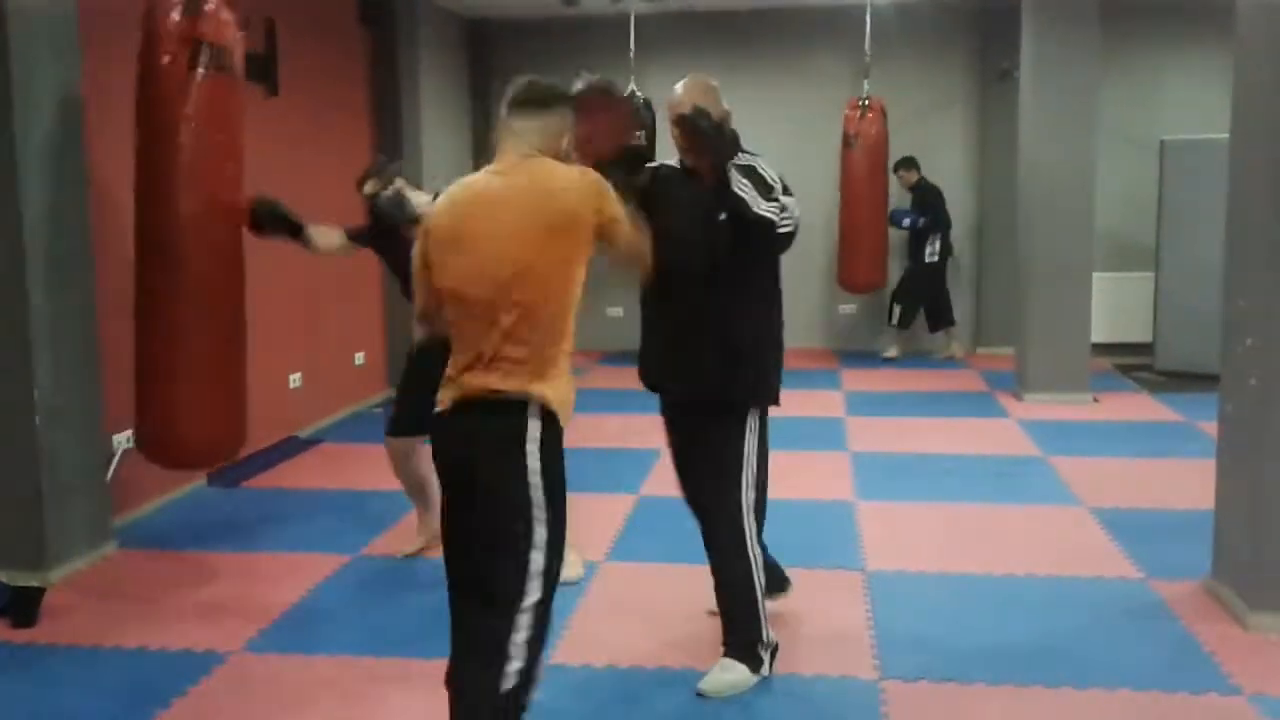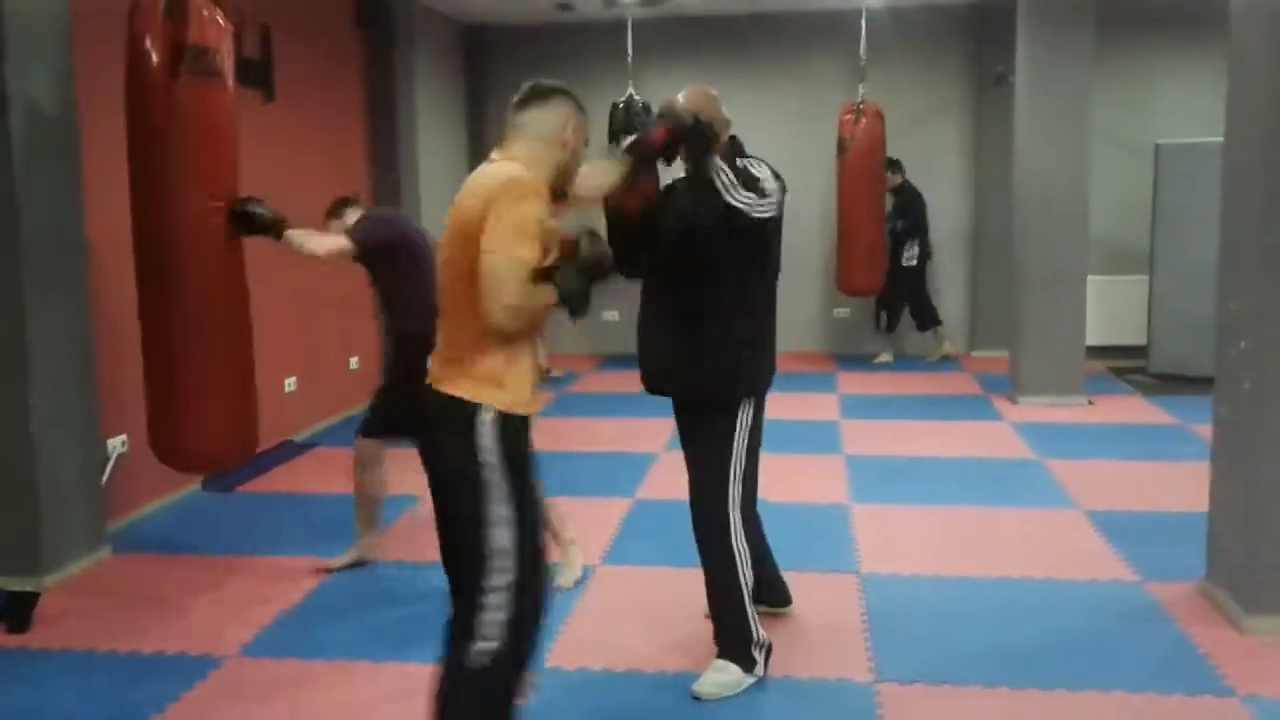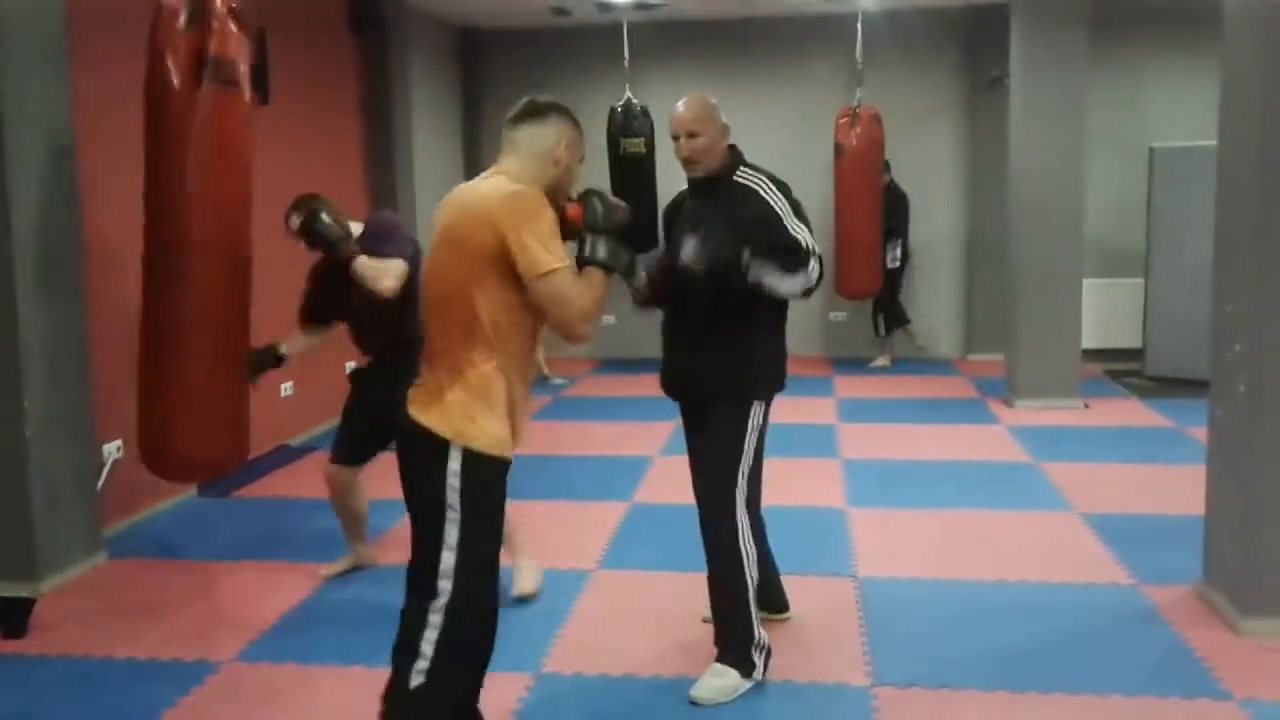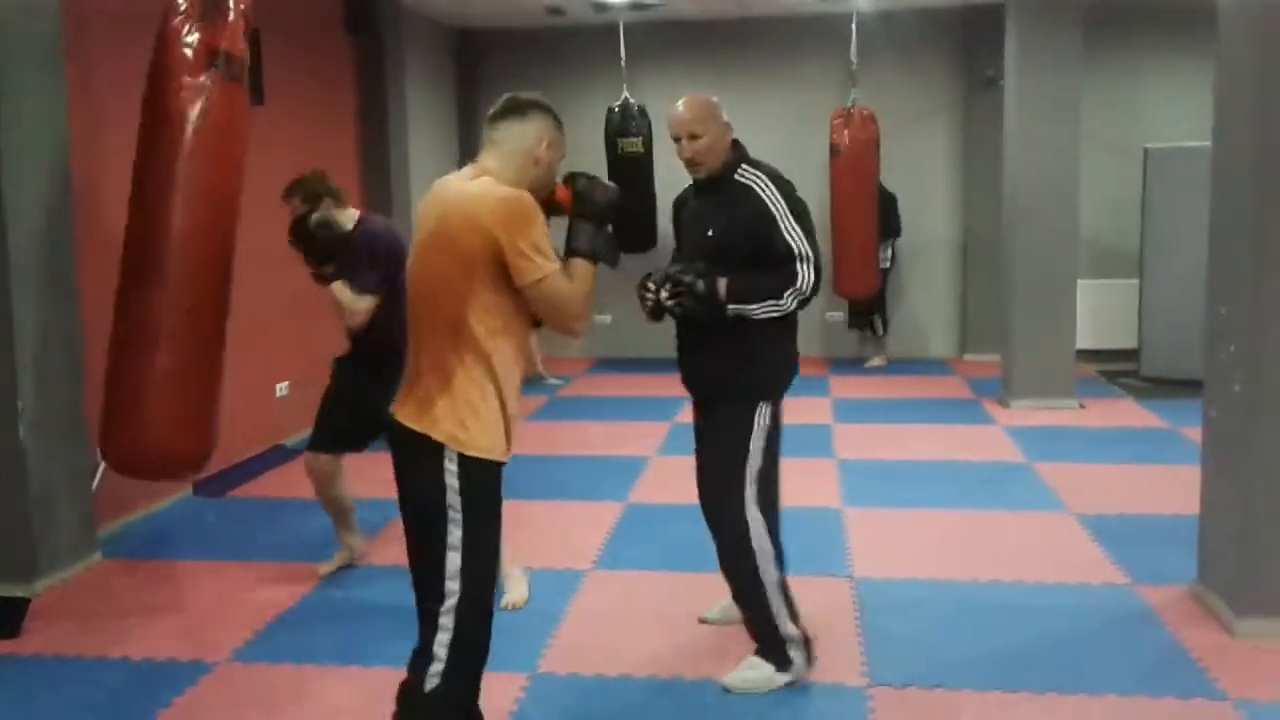
dt=0.2s
person 1, frame 1
left shoulder: (443, 210)
right shoulder: (576, 189)
right elbow: (642, 256)
left hip: (456, 418)
right hip: (520, 422)
left knee: (476, 602)
right knee: (512, 614)
person 1, frame 2
left shoulder: (494, 178)
right shoulder: (519, 189)
right elbow: (505, 311)
right wrist: (562, 283)
left hip: (459, 406)
right hip: (481, 414)
left knee: (487, 594)
right knee: (501, 601)
person 1, frame 3
left shoulder: (471, 197)
right shoulder: (521, 204)
right elbow: (576, 318)
left wrist: (589, 236)
right wrist: (601, 247)
left hip: (452, 429)
right hip: (459, 441)
left knee: (468, 611)
right knee: (442, 624)
person 1, frame 4
left shoulder: (448, 193)
right shoulder: (510, 207)
right elbow: (570, 316)
left wrist: (579, 228)
right wrist: (587, 232)
left hip: (435, 428)
right hip: (454, 443)
left knee: (462, 610)
right knee: (450, 625)
person 2, frame 1
left shoulder: (751, 175)
right shoulder: (657, 183)
left elbow: (779, 231)
left wrist: (723, 164)
left hip: (737, 375)
right hip: (675, 371)
left knee: (732, 506)
right knee: (703, 494)
left ankle: (750, 648)
right ankle: (764, 577)
person 2, frame 2
left shoulder: (752, 176)
right shoulder: (675, 192)
left elbow: (758, 217)
right elbow: (631, 257)
left wrist: (704, 156)
right wrist: (622, 204)
left hip: (731, 372)
right hip: (684, 369)
left knee: (720, 502)
right knee: (716, 490)
left ankle: (744, 649)
right ankle: (766, 589)
person 2, frame 3
left shoulder: (758, 193)
right shoulder: (679, 208)
left elbow: (806, 269)
left wrist: (740, 261)
right wrist: (653, 280)
left hip: (743, 376)
right hip: (695, 375)
left knee: (727, 502)
right knee: (719, 493)
left ankle: (742, 652)
right ankle: (764, 596)
person 2, frame 4
left shoulder: (763, 191)
right shoulder: (688, 202)
left elbow: (802, 278)
left wrist: (721, 291)
right wrist: (664, 289)
left hip: (753, 373)
right hip: (709, 371)
left knee: (739, 498)
right knee: (720, 491)
left ankle: (783, 646)
right ankle: (755, 596)
person 3, frame 1
right shoulder: (386, 223)
right elbow: (334, 242)
left wrist: (412, 228)
right wrist: (286, 224)
right hip: (433, 345)
right knee: (400, 442)
right ankle: (429, 527)
person 3, frame 2
left shoulder: (385, 225)
right shoulder: (383, 232)
left elbow: (323, 248)
left wrist: (278, 228)
right hip: (414, 354)
right knee: (366, 451)
right ankle: (366, 543)
person 3, frame 3
left shoulder: (386, 230)
right shoulder: (327, 271)
left elbow: (388, 285)
right elbow: (311, 331)
left wrist: (343, 246)
right wrist: (273, 355)
left hip: (424, 366)
right hip: (382, 371)
right knee: (338, 473)
right ankle: (359, 549)
person 3, frame 4
left shoulder: (376, 238)
right shoulder: (338, 237)
left elbow: (356, 315)
left wrist: (327, 266)
left hip: (402, 362)
right hip: (364, 361)
right knee: (318, 462)
right ankle: (350, 543)
person 4, frame 1
left shoulder: (929, 192)
right shoulder: (921, 192)
left elbow: (942, 223)
left wrist: (912, 222)
right wrist: (906, 220)
left hip: (929, 256)
right hip: (928, 256)
left knee: (904, 296)
right knee: (937, 298)
left ankle: (896, 346)
right ankle: (953, 346)
person 4, frame 2
left shoulder: (909, 196)
right shoulder: (903, 194)
left elbow: (918, 228)
left wrist: (892, 225)
right wrist: (889, 224)
left hip: (908, 258)
right hip: (910, 257)
left knee: (888, 300)
right knee: (920, 300)
left ankle: (889, 351)
right ankle: (944, 345)
person 4, frame 3
left shoulder: (895, 196)
right shoulder: (886, 194)
left elbow: (897, 228)
left hip: (891, 257)
right hip: (887, 257)
left knee: (883, 302)
right knee: (888, 301)
left ankle: (886, 354)
right ankle: (912, 337)
person 4, frame 4
left shoulder: (885, 198)
left elbow: (893, 231)
left hip: (878, 259)
left knee: (873, 303)
right knee: (861, 303)
left ankle: (880, 355)
right ankle: (877, 350)
